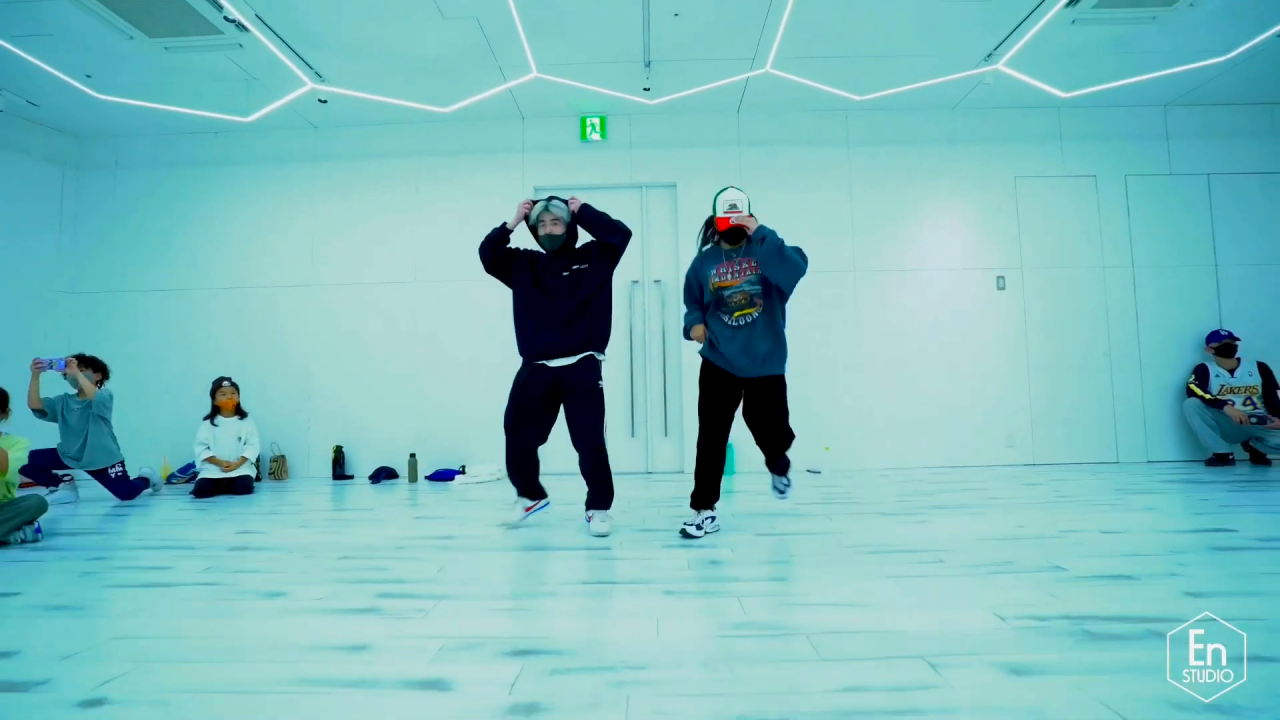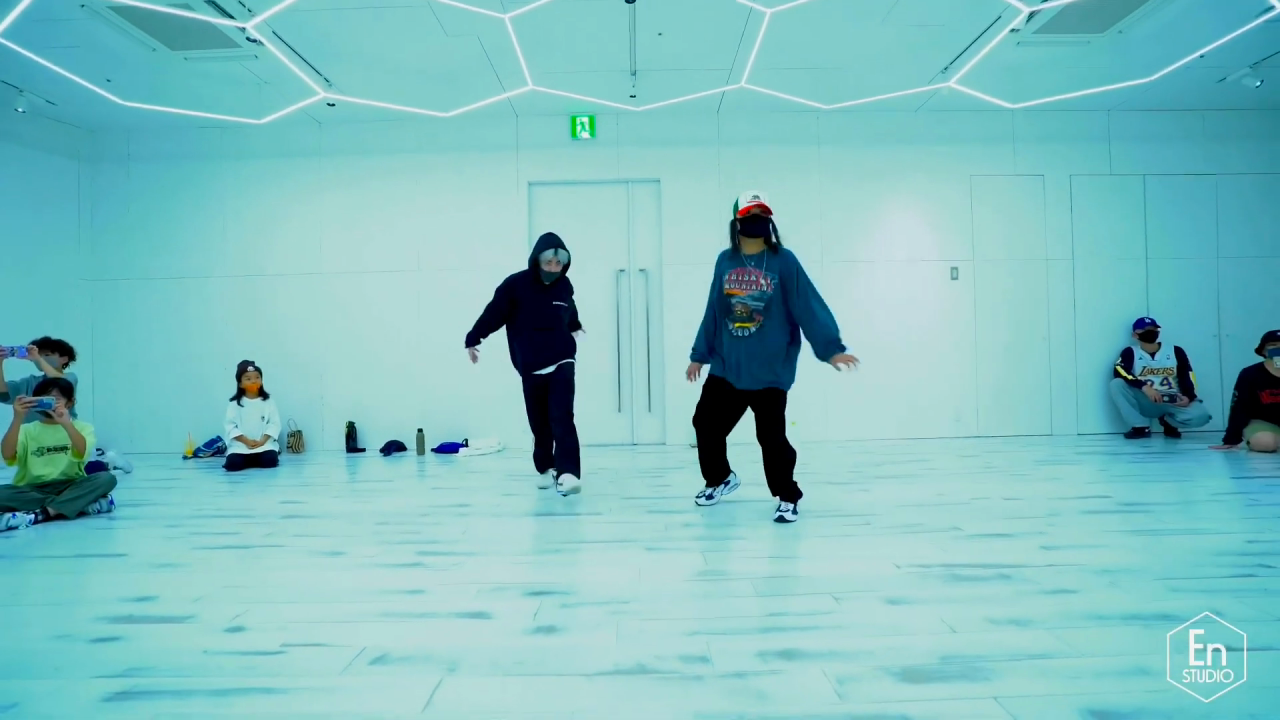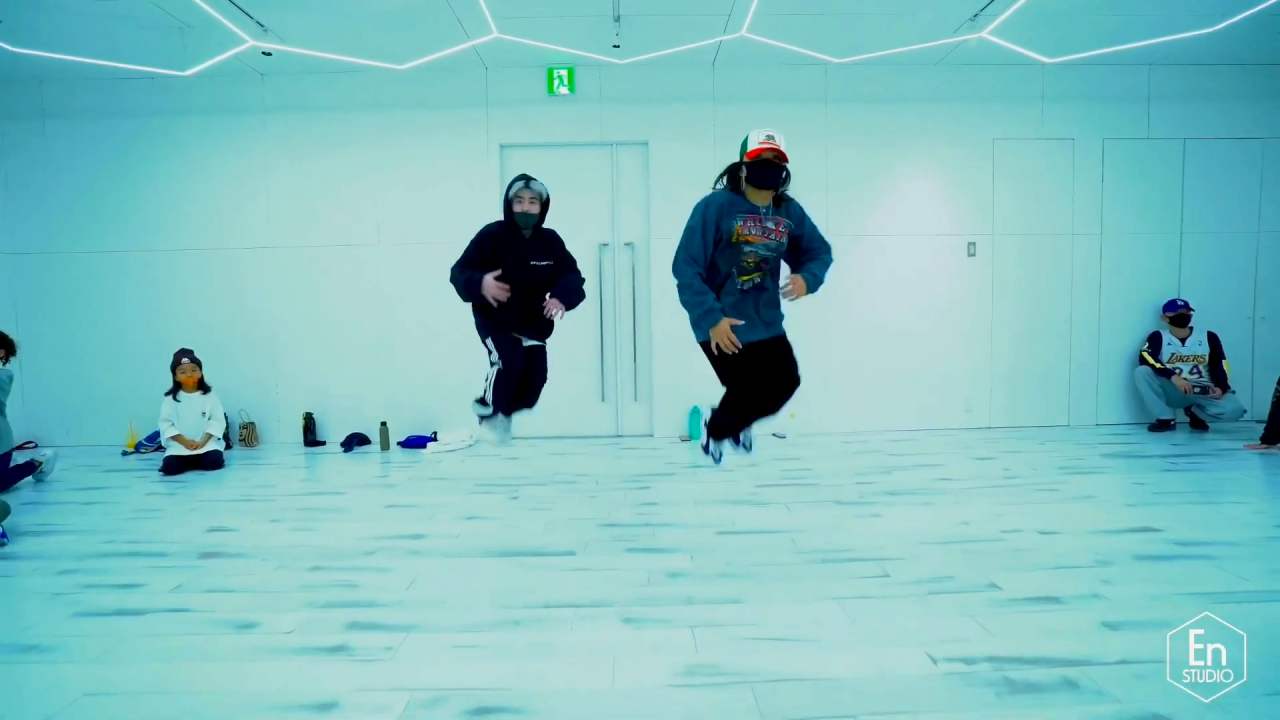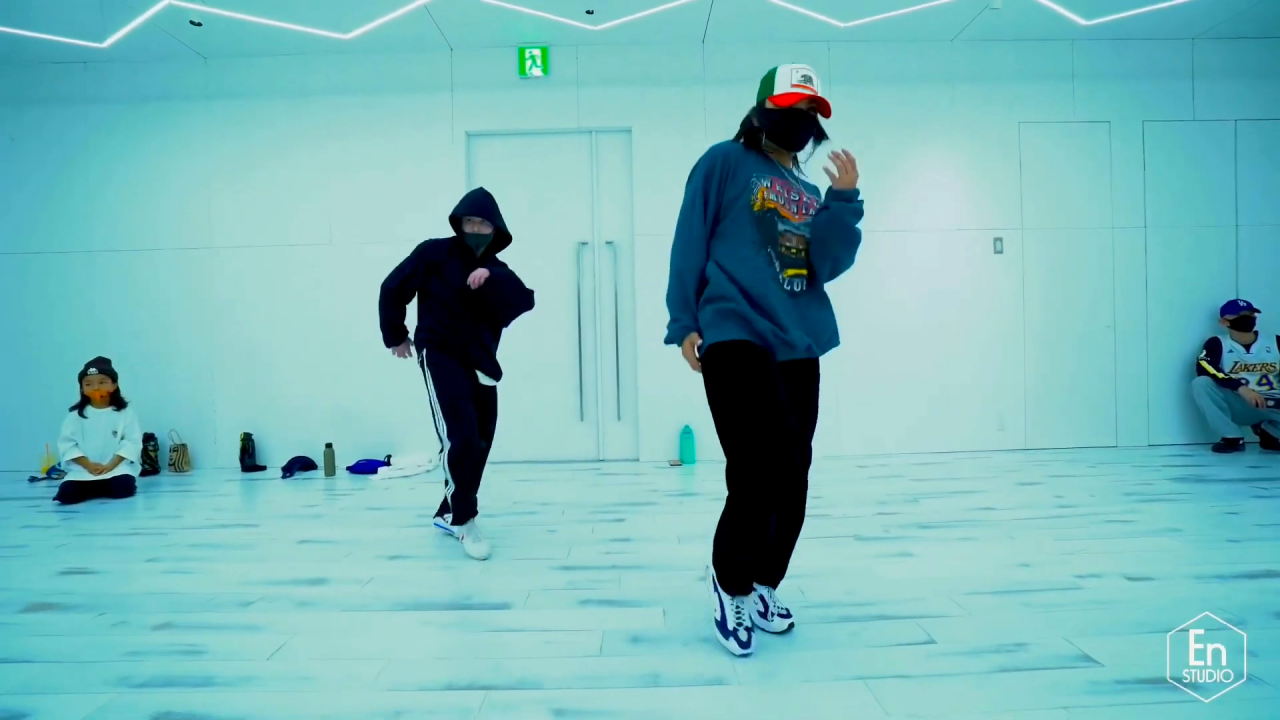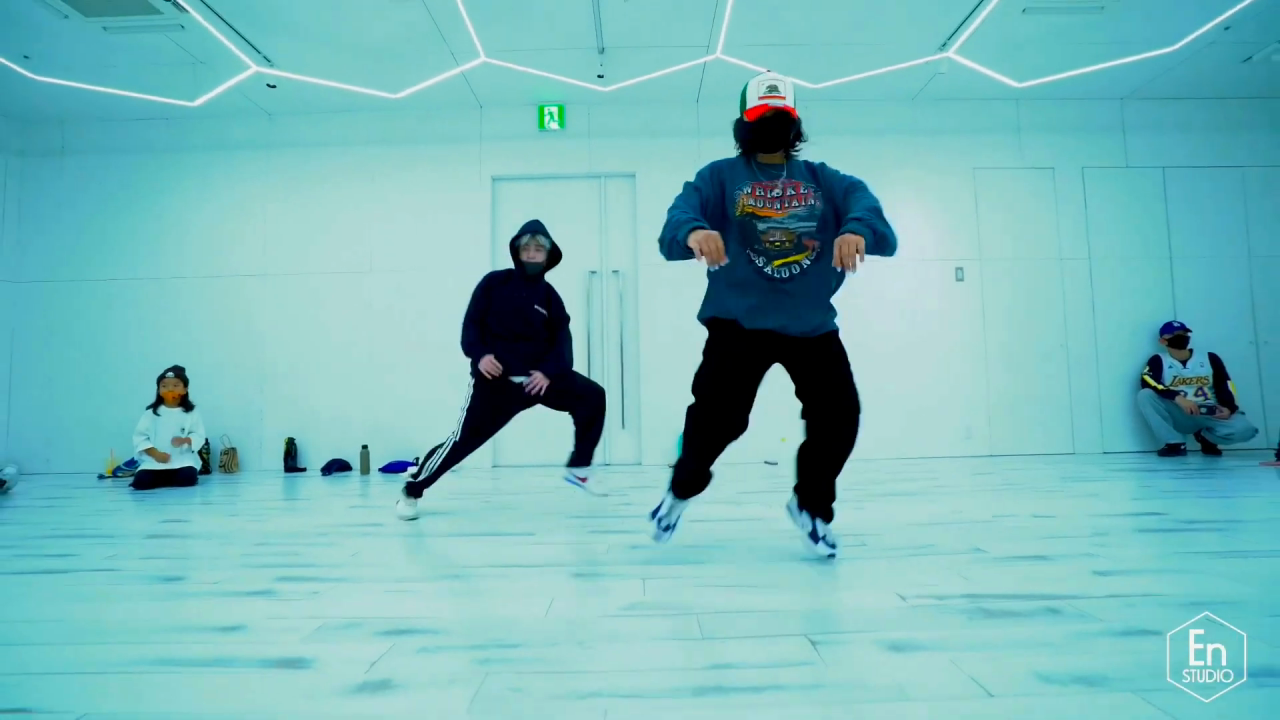
dt=1s
person 1, frame 1
left shoulder: (764, 248)
right shoulder: (704, 261)
left elbow: (792, 273)
right elbow: (693, 303)
left wrist: (760, 232)
right wrist: (694, 325)
left hip: (765, 360)
right hip: (719, 361)
left knee: (773, 431)
right knee: (712, 434)
left ankle: (778, 466)
right ankle: (704, 511)
person 1, frame 2
left shoulder: (783, 261)
right shoulder: (725, 261)
left elbow: (809, 307)
right elbow: (714, 312)
left wrist: (831, 348)
right wrist: (699, 354)
left hip: (770, 368)
right hip: (728, 366)
left knee: (770, 434)
right knee: (707, 425)
right ankle: (718, 479)
person 1, frame 3
left shoulder: (789, 212)
right shoulder: (717, 205)
left elbow: (817, 251)
right elbow: (687, 265)
left wrist: (806, 278)
right wrist: (711, 318)
left hip: (763, 316)
right hip: (719, 312)
left knee: (783, 381)
right knee: (749, 387)
left ankle: (739, 420)
right ankle: (724, 422)
person 1, frame 4
left shoulder: (809, 193)
right shoulder: (725, 163)
left elbow: (829, 264)
right elbow: (690, 245)
left wrist: (845, 198)
right wrist: (686, 323)
left hip: (801, 345)
right hip: (738, 338)
left knee: (791, 473)
right knee: (761, 467)
left ankle: (762, 582)
person 1, frame 5
left shoulder: (819, 177)
right shoulder: (721, 176)
left elbow: (862, 207)
right elbow: (680, 217)
left wrist: (858, 231)
right wrist: (692, 234)
left hip: (808, 322)
right hip: (738, 322)
left knee: (836, 415)
right knee: (716, 417)
left ankle: (810, 505)
right ankle: (683, 488)
person 2, frame 1
left shoulder: (592, 257)
right shoulder: (524, 264)
left elbow: (620, 235)
right elbow: (488, 255)
left wrist: (582, 210)
right wrist: (514, 222)
left hip: (581, 363)
right hip: (537, 366)
left knee: (589, 436)
right knee: (518, 430)
left ankle: (598, 507)
right ankle: (530, 495)
person 2, frame 2
left shoulder: (564, 284)
right shoulder: (515, 285)
right elbow: (493, 315)
left wrist: (575, 327)
right wrist: (473, 340)
left hip: (562, 362)
right hip: (530, 365)
left knee: (562, 417)
right knee: (540, 420)
person 2, frame 3
left shoulder: (550, 241)
right shoulder: (493, 235)
left elbow: (573, 278)
right elbow: (460, 273)
left wrist: (561, 297)
right wrist: (479, 284)
left hip: (533, 323)
right hip: (496, 321)
left knee: (533, 383)
right knee: (511, 366)
left ankle: (499, 409)
right ankle: (489, 410)
person 2, frame 4
left shoulder: (496, 270)
right shoulder: (434, 254)
left elbow: (525, 300)
right elbow: (393, 290)
left wrist: (492, 279)
right wrist: (395, 335)
left hip: (481, 364)
right hip: (440, 356)
left knee: (478, 445)
right knee: (461, 434)
left ankle: (450, 512)
right ankle: (465, 520)
person 2, frame 5
left shoulder: (550, 296)
right shoulder: (493, 284)
left elbow: (562, 343)
right elbow: (472, 327)
left wrist: (548, 371)
right wrist: (481, 354)
left hip: (541, 377)
right hip: (498, 379)
left knee: (592, 397)
right knee: (465, 437)
left ankle: (578, 468)
right ankle: (413, 491)
